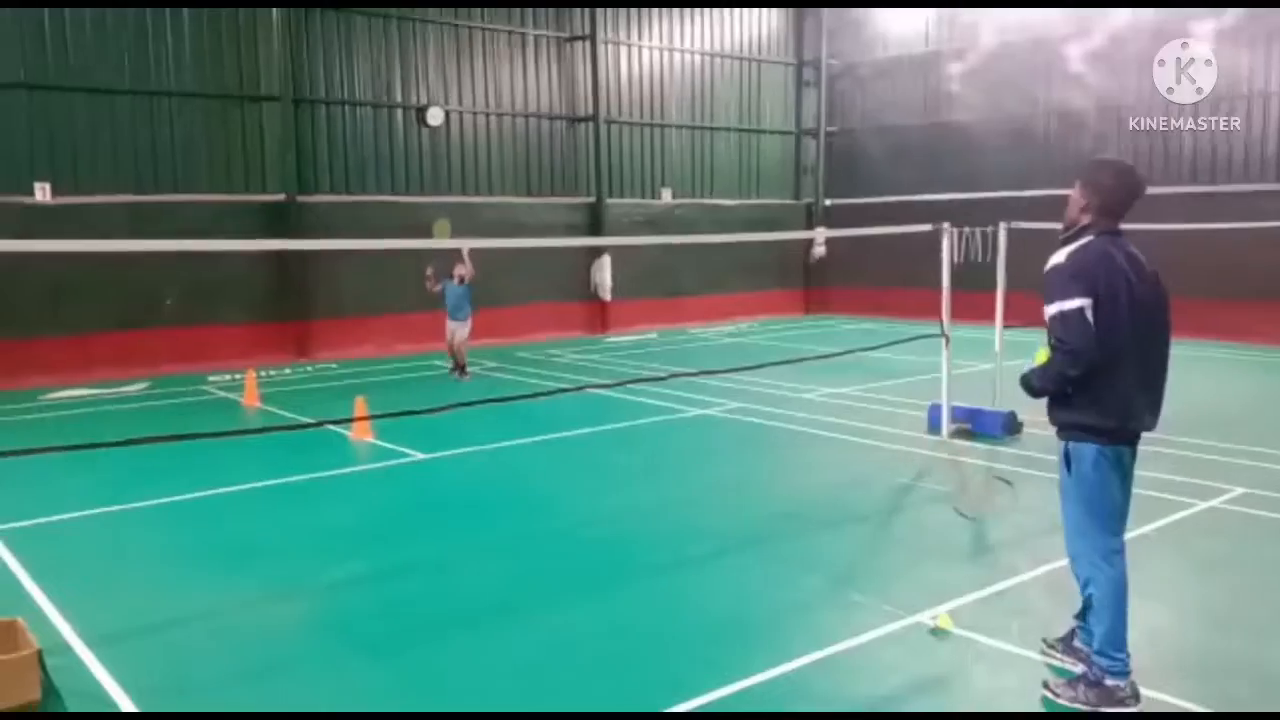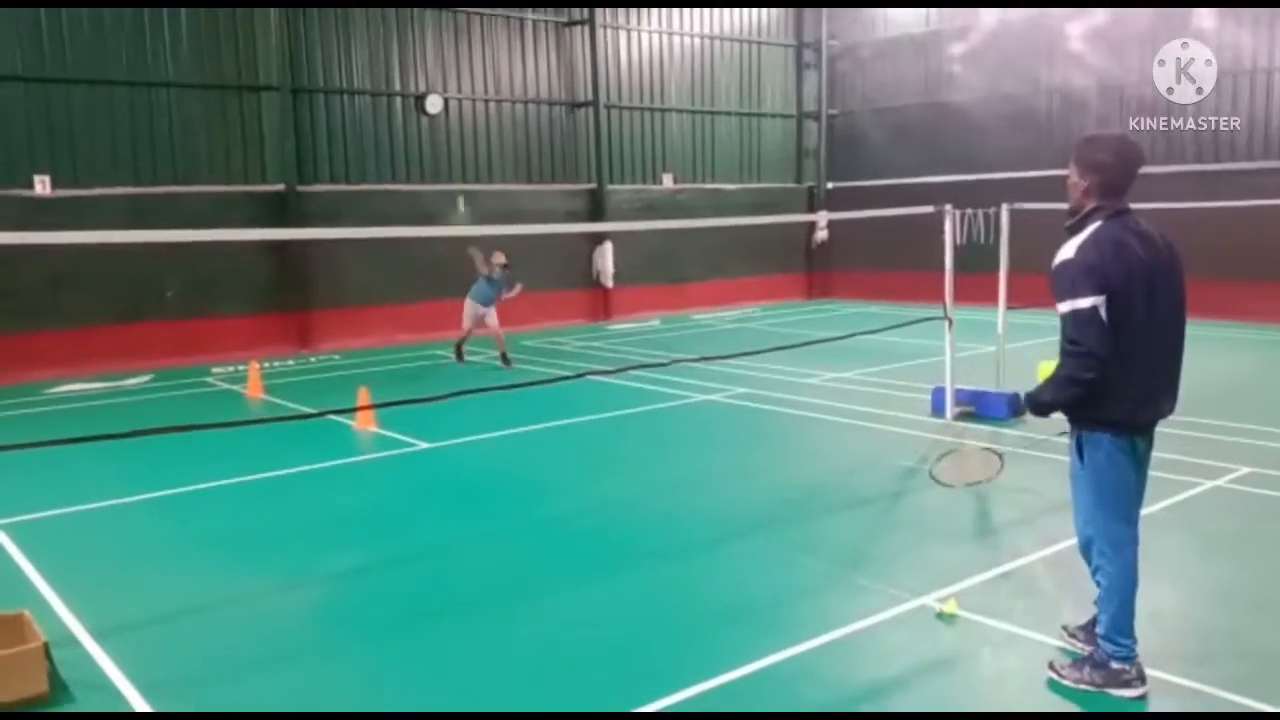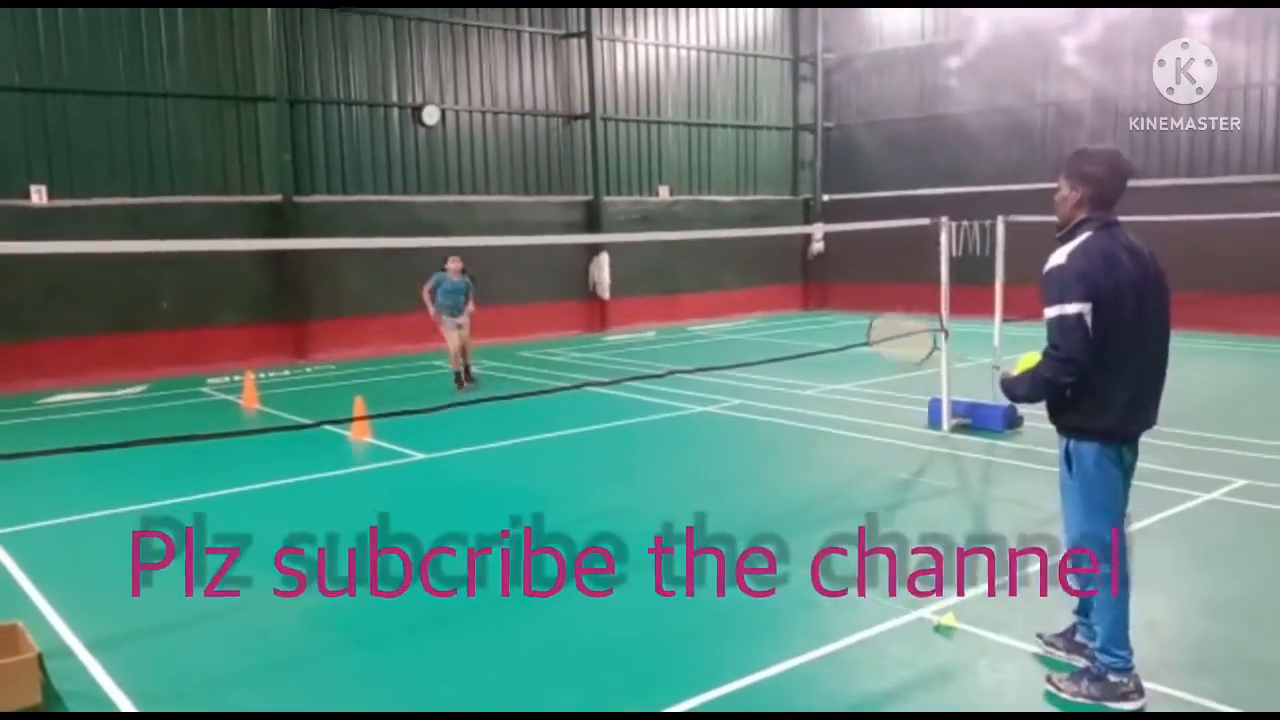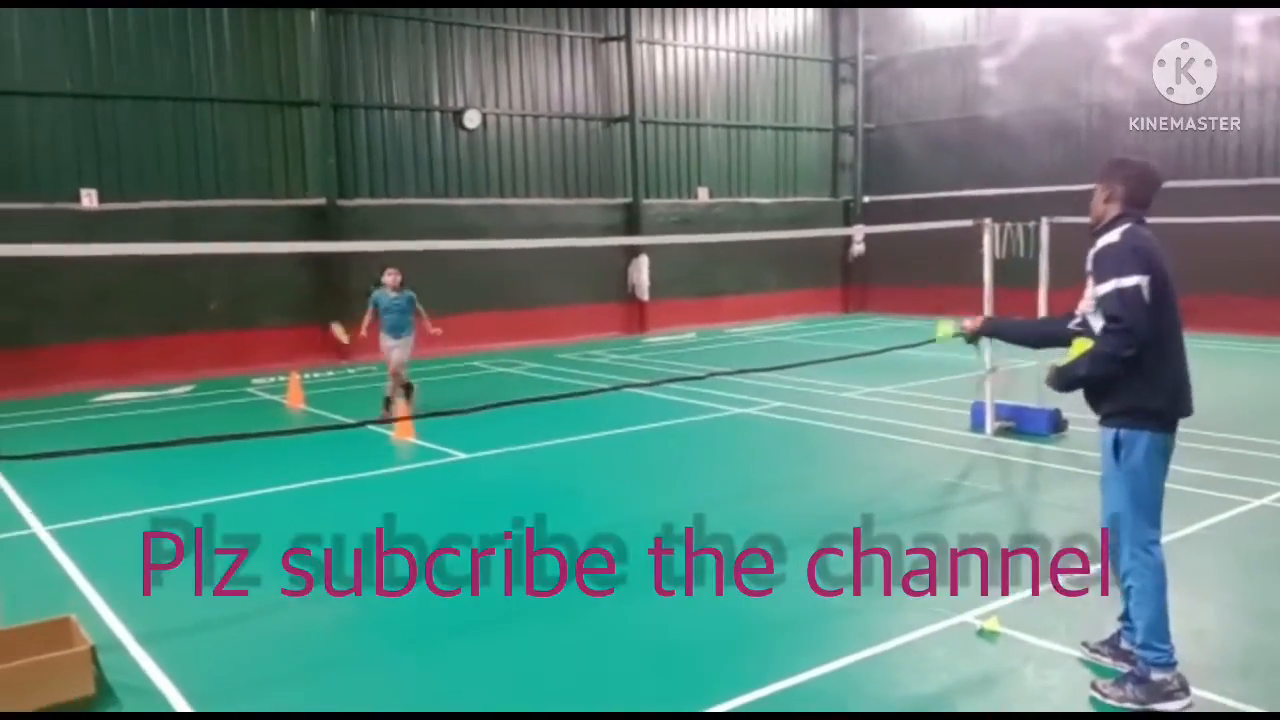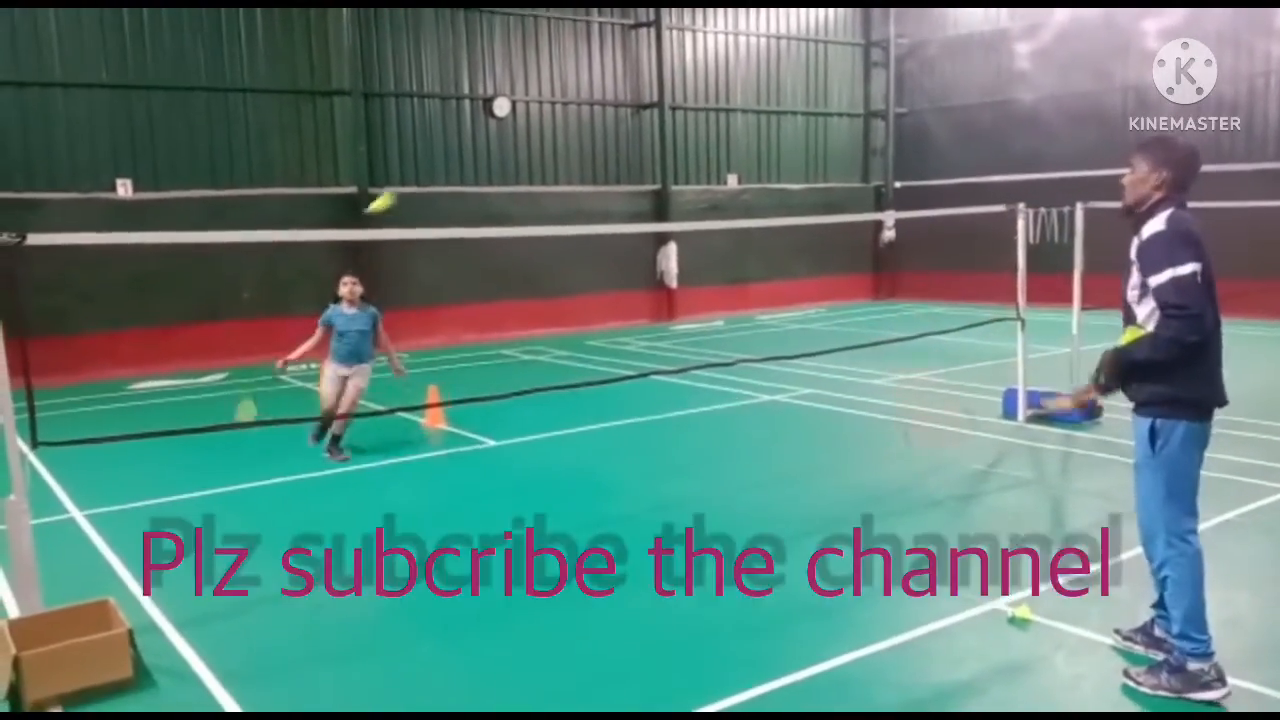
dt=0.7s
person 1, frame 1
left shoulder: (1071, 264)
right shoulder: (1139, 265)
left elbow: (1074, 354)
right elbow: (1144, 347)
left wrist: (1034, 380)
left hip: (1090, 427)
right hip: (1126, 422)
left knee: (1095, 546)
right knee: (1100, 540)
left ankle: (1111, 678)
right ankle: (1088, 638)
person 1, frame 2
left shoulder: (1081, 255)
right shoulder: (1155, 243)
left elbow: (1085, 354)
right elbow: (1159, 332)
left wrist: (1042, 398)
left hip: (1104, 417)
right hip: (1143, 409)
left knee: (1104, 534)
right knee: (1116, 529)
left ankle: (1116, 661)
right ankle: (1106, 626)
person 1, frame 3
left shoulder: (1072, 263)
right shoulder: (1139, 256)
left elbow: (1066, 360)
right elbow: (1141, 343)
left wrist: (1017, 386)
left hip: (1090, 426)
right hip: (1127, 417)
left knee: (1095, 546)
right knee: (1095, 539)
left ankle: (1115, 673)
right ankle: (1087, 632)
person 1, frame 4
left shoulder: (1118, 247)
right shoulder: (1133, 249)
left elbow: (1124, 337)
right elbow: (1072, 328)
left wrist: (1068, 376)
right wrist: (991, 326)
left hip: (1136, 415)
right hip: (1144, 411)
left knee: (1134, 540)
right knee: (1129, 534)
left ankle: (1158, 673)
right ankle: (1136, 636)
person 1, frame 5
left shoulder: (1163, 235)
right shoulder: (1163, 235)
left elbow: (1186, 327)
left wrist: (1120, 360)
right wrist: (1105, 380)
left hip: (1171, 405)
right hip: (1172, 401)
left knee: (1168, 528)
right knee: (1164, 524)
left ankle: (1194, 663)
right ankle: (1168, 624)
